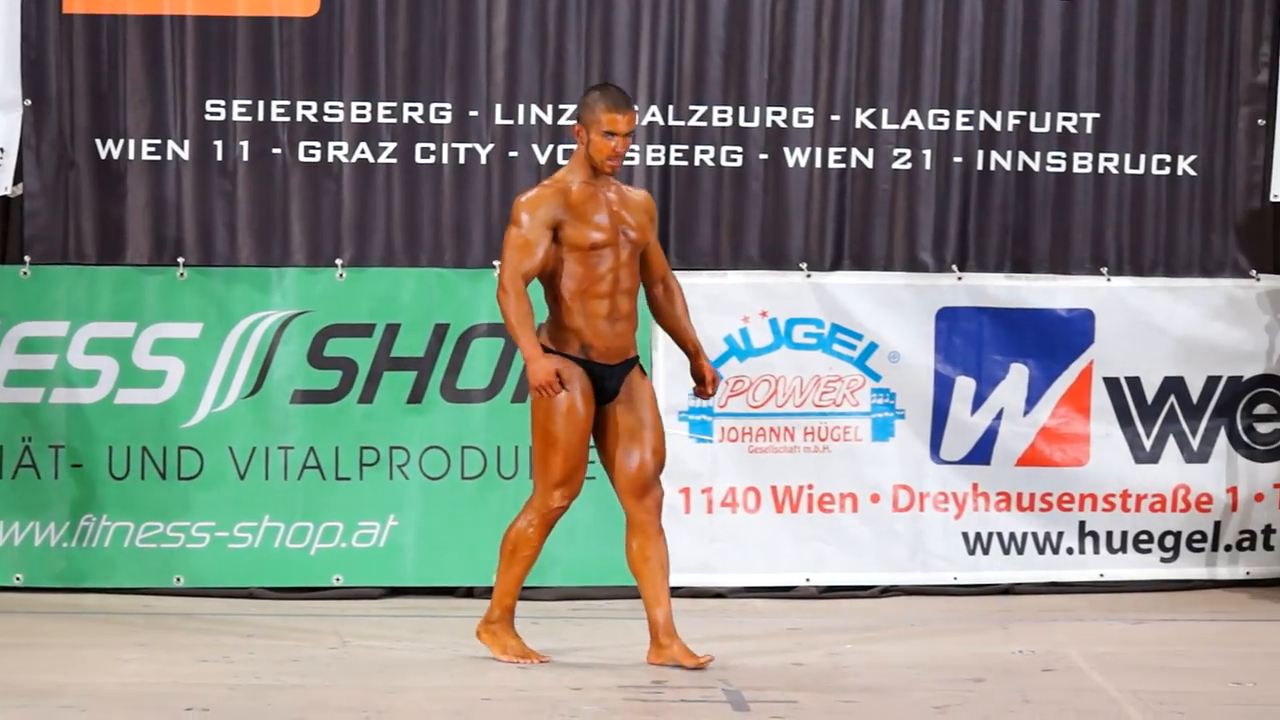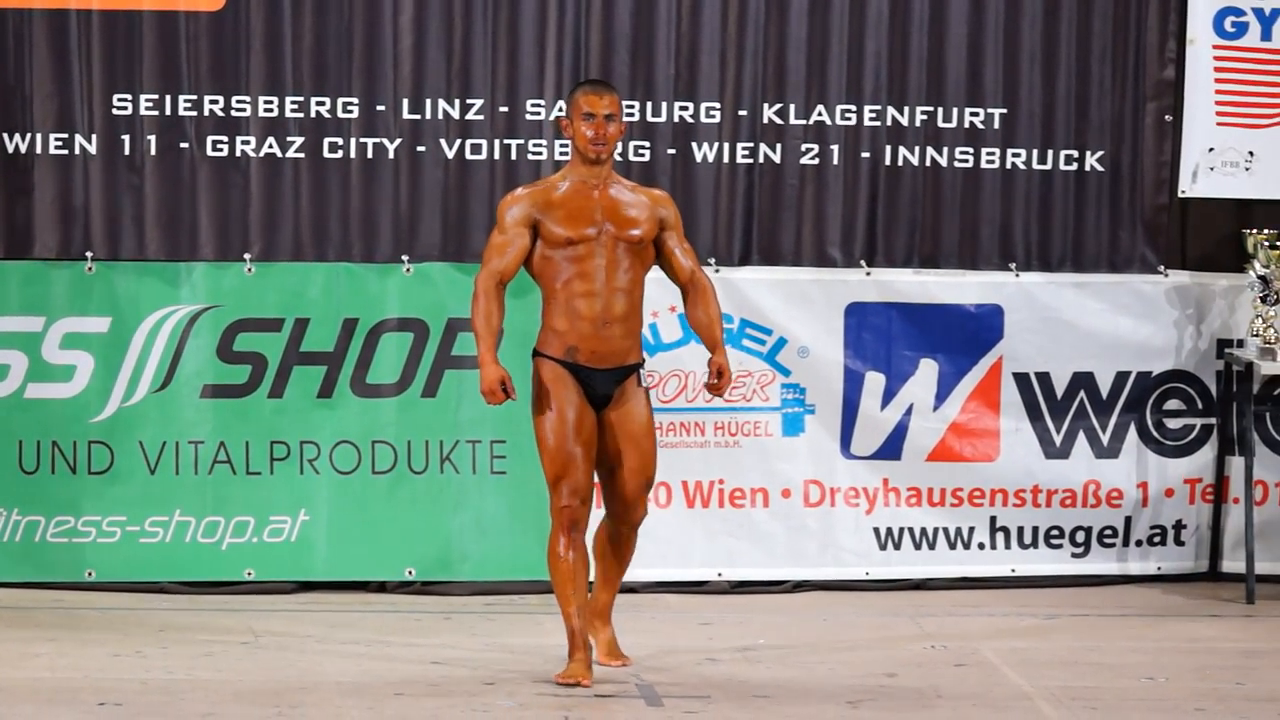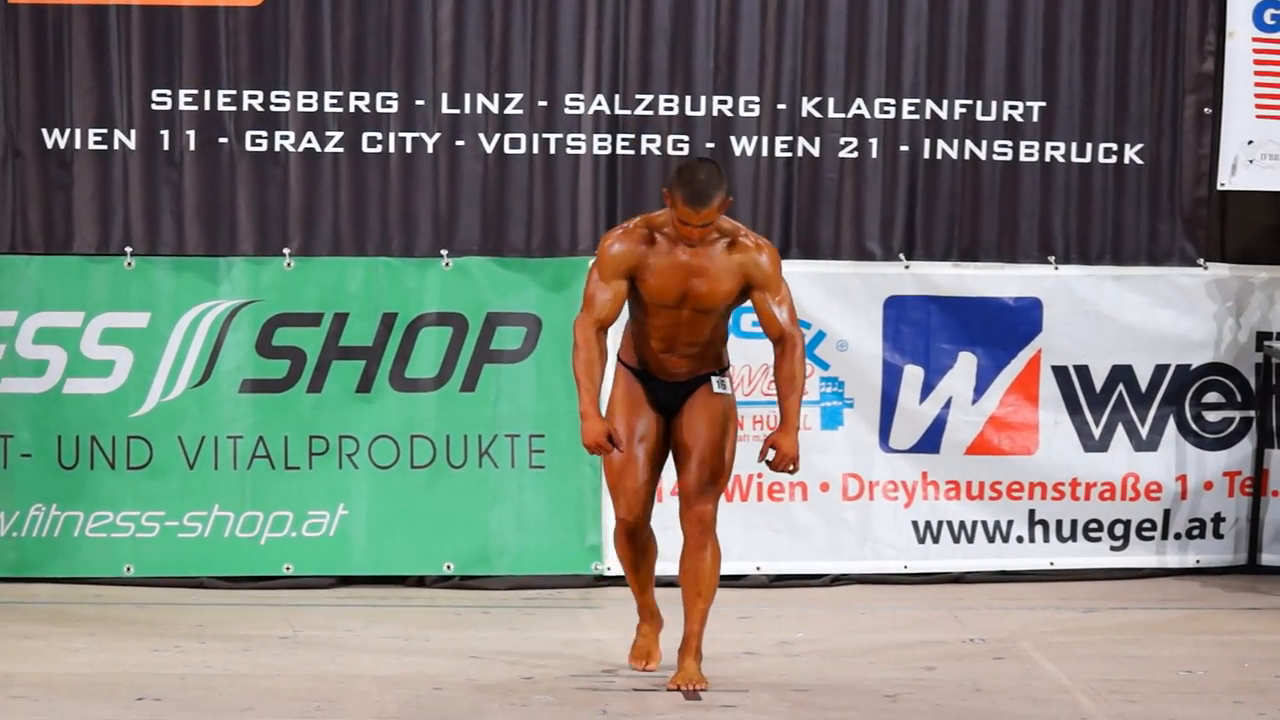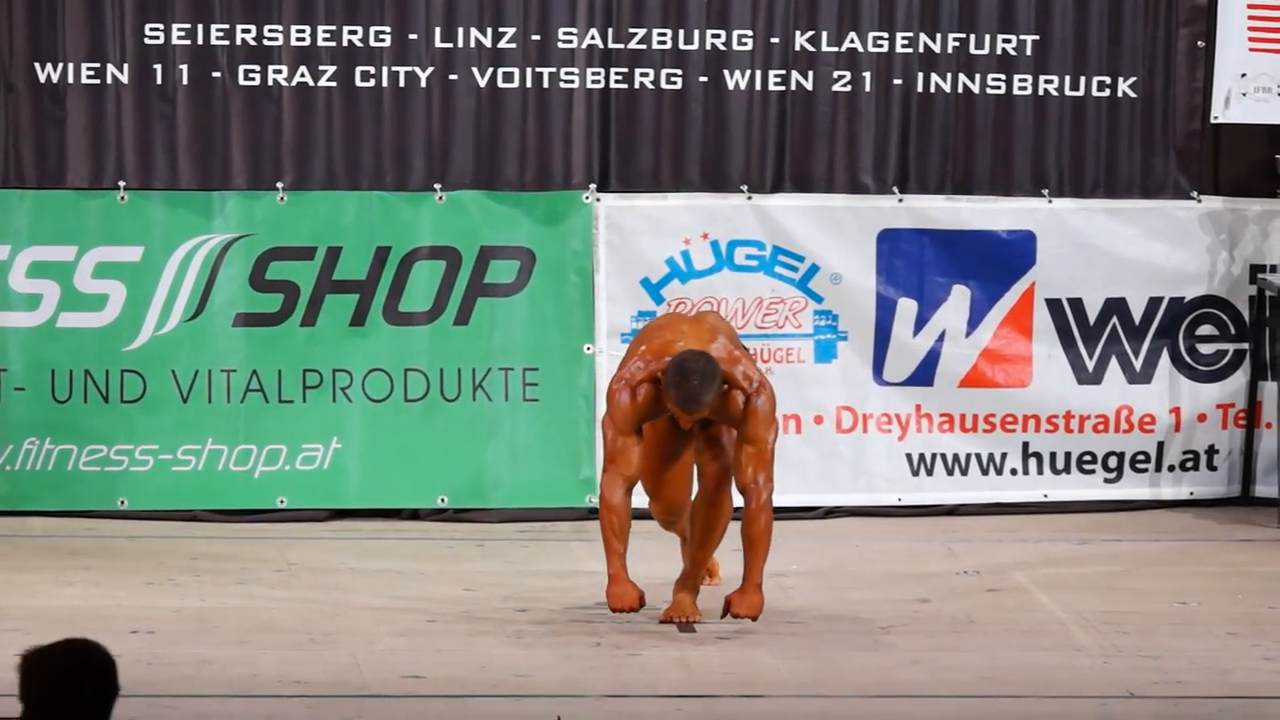
dt=0.7s
person 1, frame 1
left shoulder: (637, 202)
right shoulder: (544, 202)
left elbow: (660, 281)
right elbow: (512, 282)
left wrist: (696, 351)
right wrist: (530, 353)
left hip: (627, 371)
right hip: (567, 367)
left knee: (646, 503)
right knee: (553, 501)
left ankle: (663, 636)
right ankle: (497, 622)
person 1, frame 2
left shoulder: (653, 205)
right shoulder: (530, 203)
left elbow: (692, 280)
right elbow: (491, 281)
left wrist: (716, 347)
right wrist: (487, 357)
left hip: (626, 378)
right hip: (560, 373)
left knee: (628, 510)
right knee: (569, 509)
left ankle: (600, 617)
right ankle: (577, 649)
person 1, frame 3
left shoulder: (753, 254)
right shoulder: (626, 244)
left elbow: (789, 339)
right elbow: (590, 326)
left wrist: (789, 426)
right wrist: (589, 412)
left hip: (705, 386)
right hip: (638, 382)
left knee: (699, 518)
right knee: (631, 517)
left ankle: (690, 656)
right ankle: (648, 619)
person 1, frame 4
left shoulder: (751, 392)
right shoulder: (631, 388)
left elbow: (758, 492)
right elbow: (616, 482)
left wrist: (752, 586)
right wrist: (617, 575)
left hip: (723, 391)
right hip: (657, 387)
left knee: (716, 477)
right knee: (667, 506)
left ankle: (688, 586)
right ankle: (689, 538)
